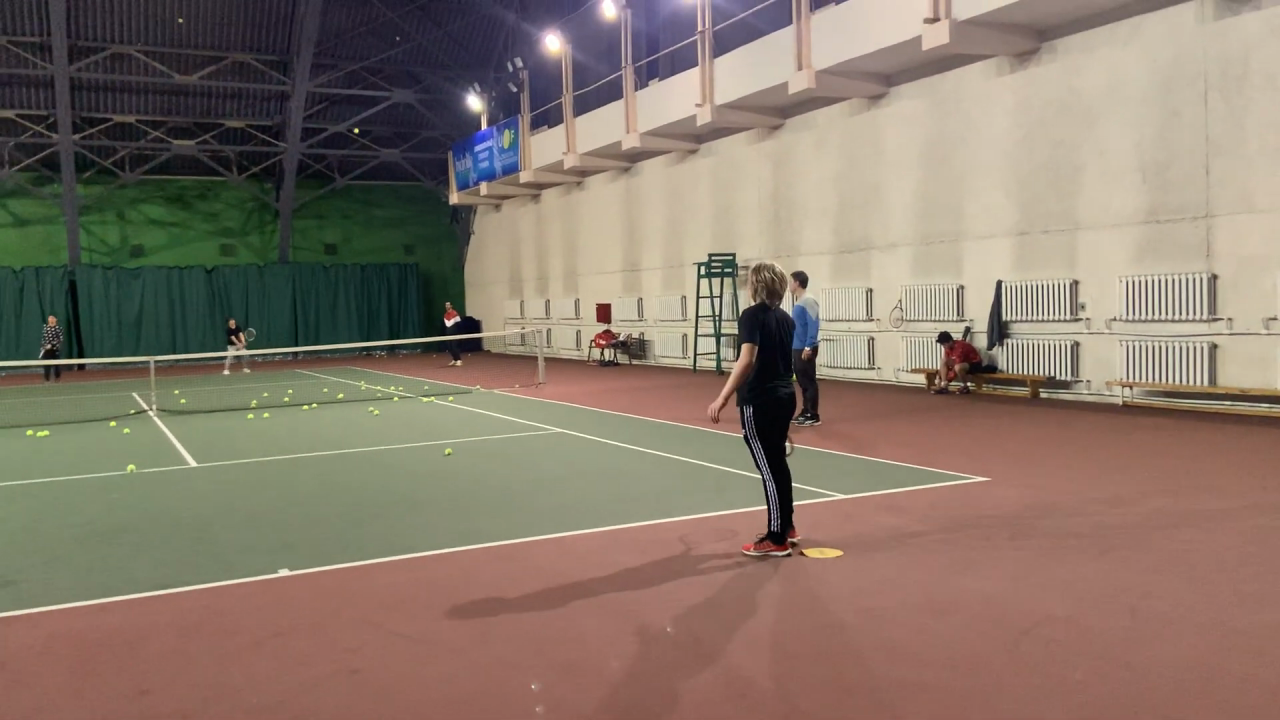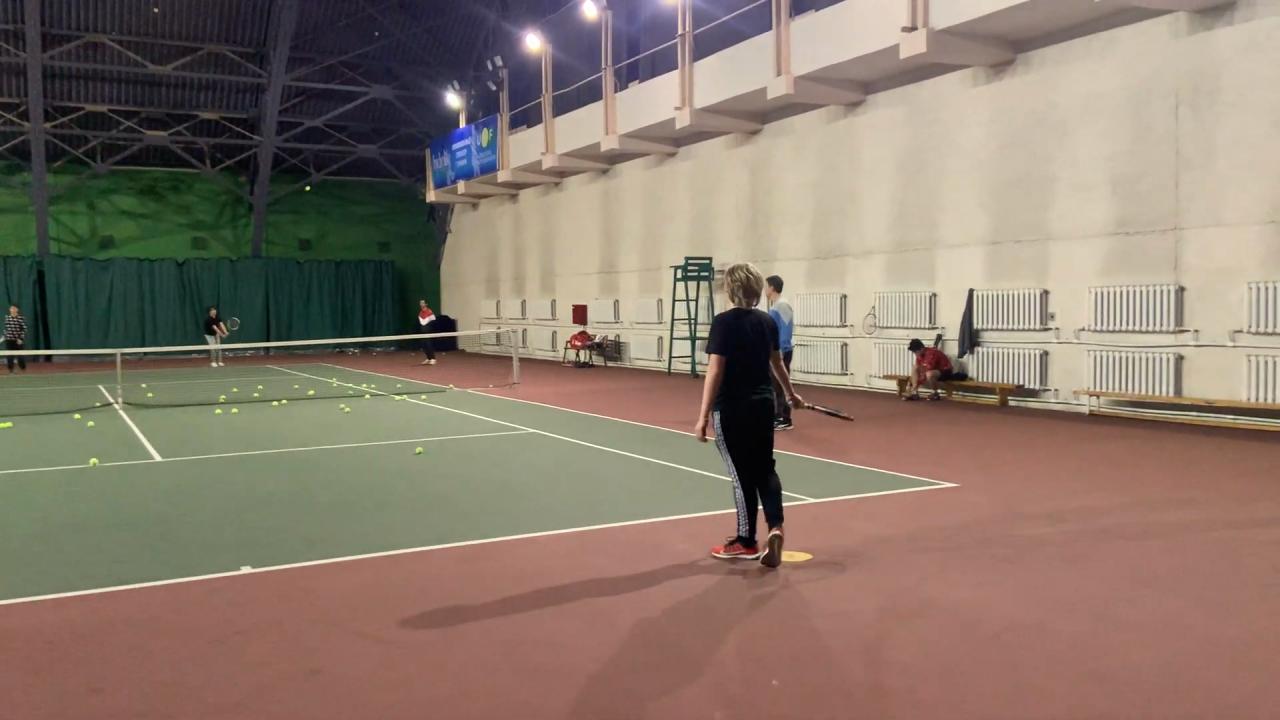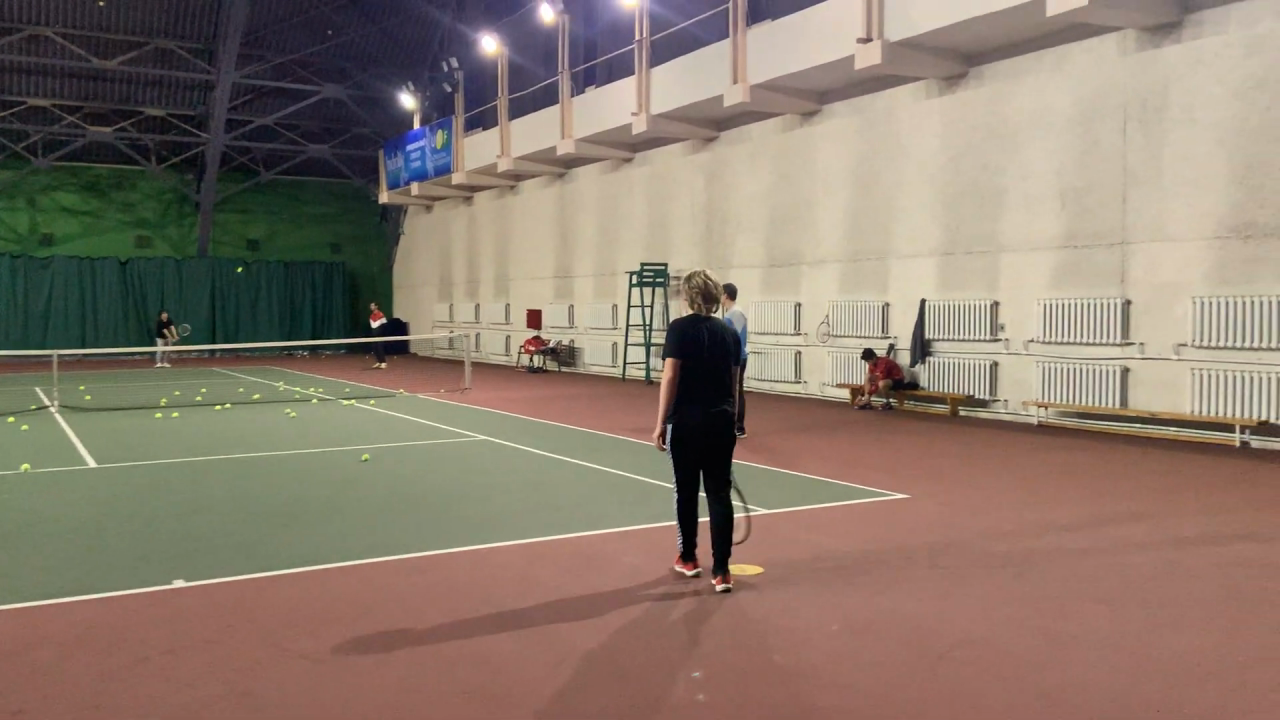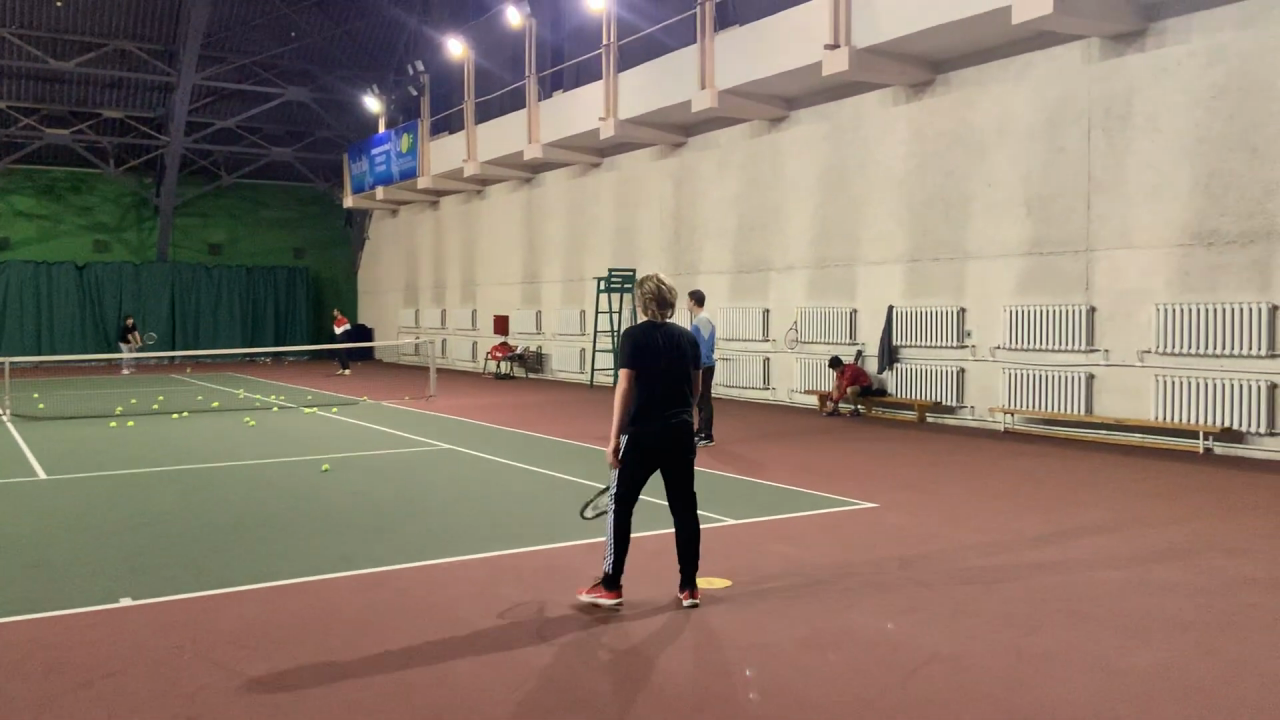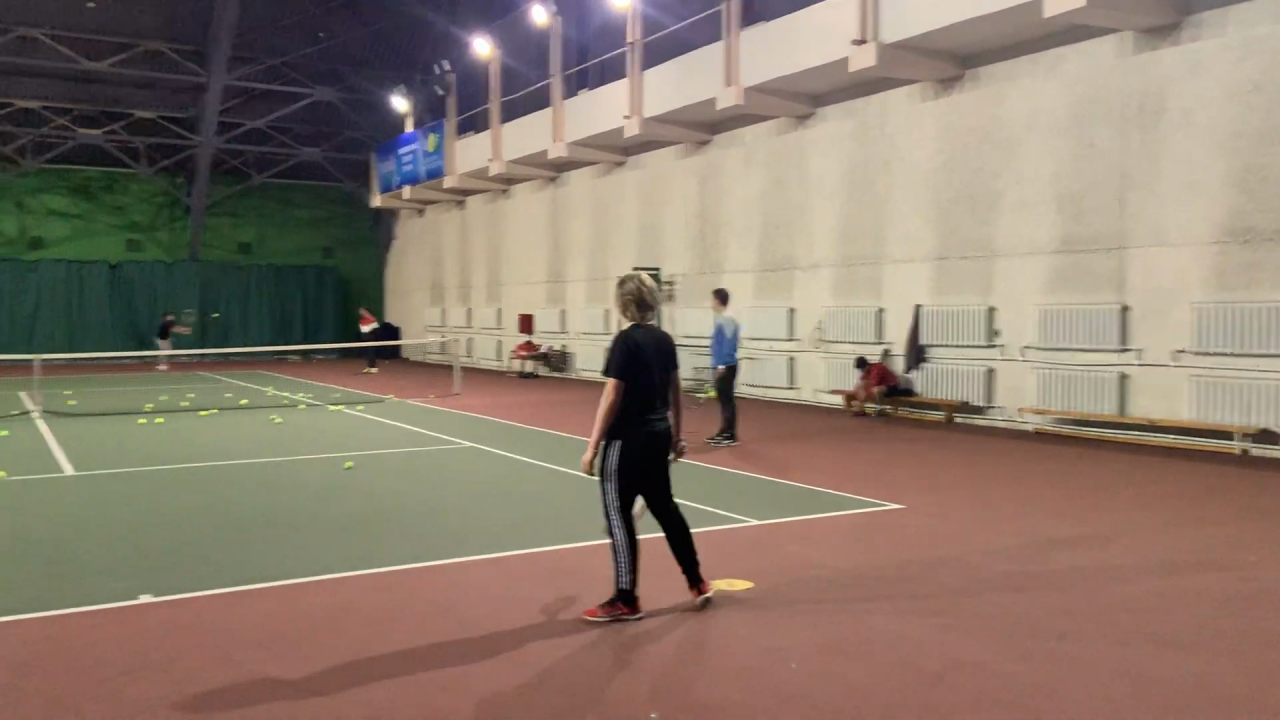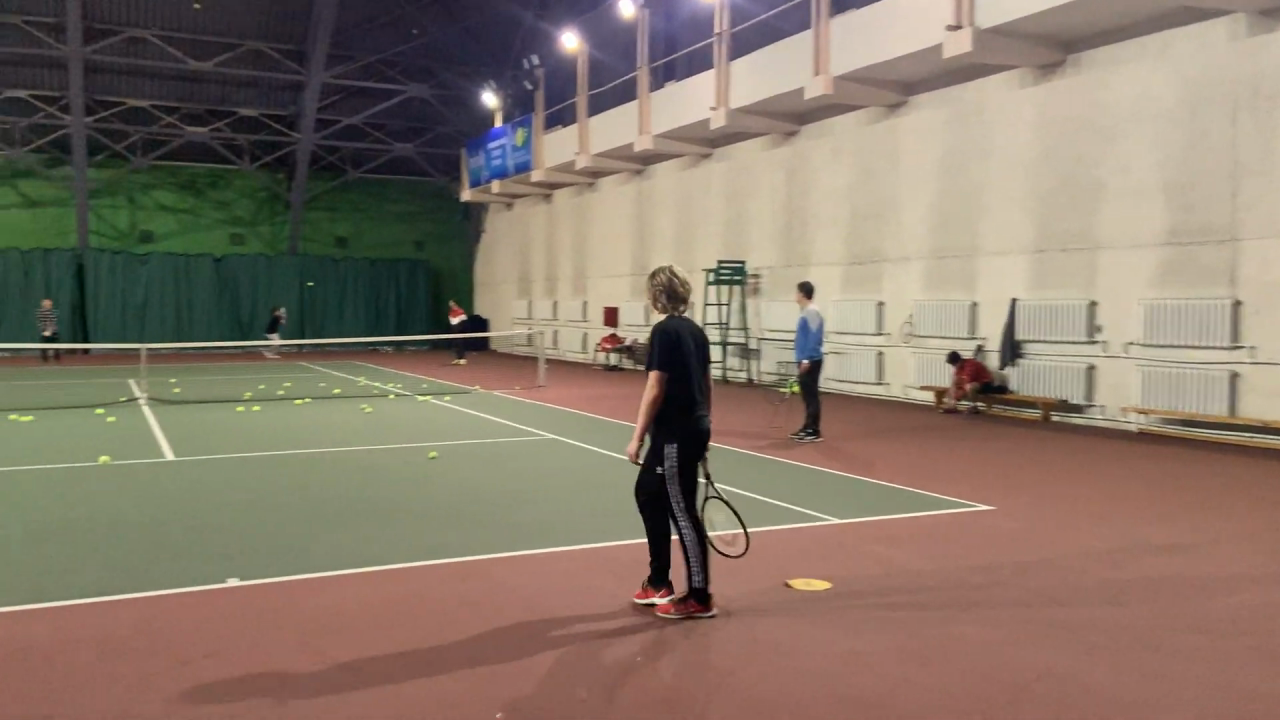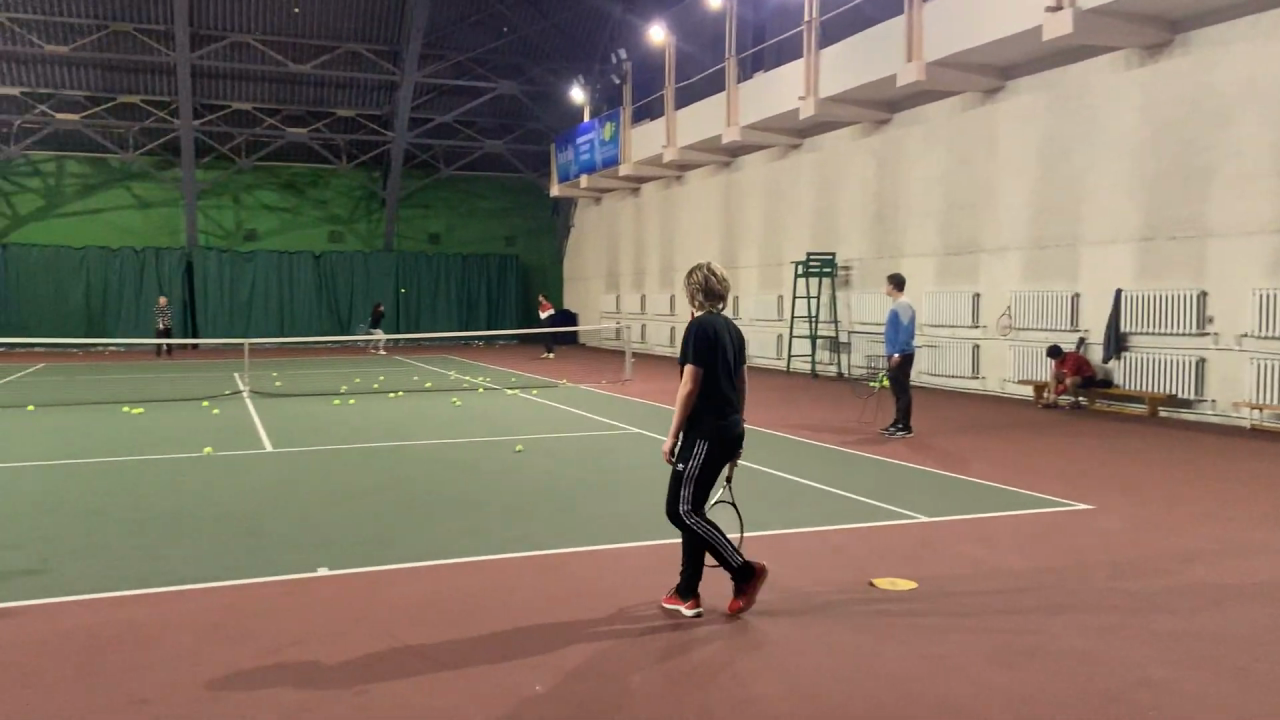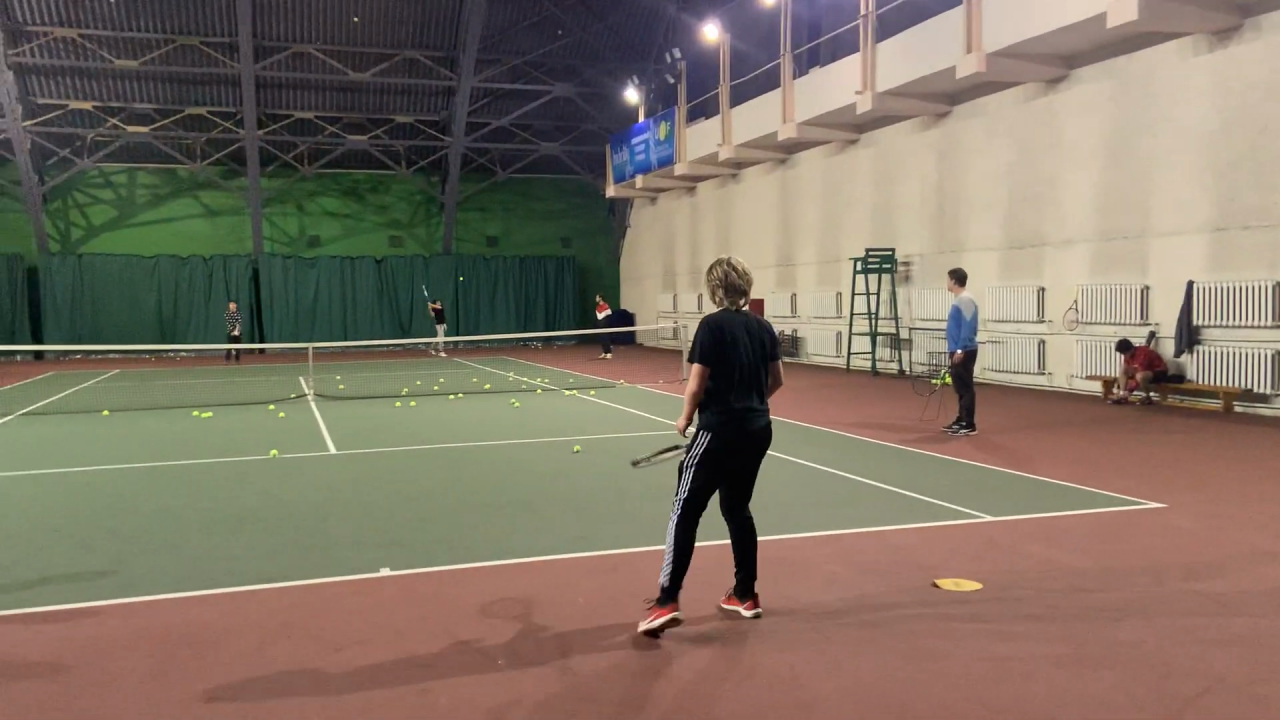
dt=0.3s
person 1, frame 1
left shoulder: (752, 315)
right shoulder: (785, 318)
left elbow: (746, 361)
left wrist: (722, 398)
left hip: (759, 402)
right hip: (783, 398)
left knee: (768, 468)
right knee: (777, 460)
left ankle: (777, 538)
right ankle: (786, 527)
person 1, frame 2
left shoulder: (724, 322)
right shoulder: (767, 321)
left elbow: (715, 371)
right elbow: (776, 363)
left wrist: (703, 415)
right wrist: (790, 393)
left hip: (731, 409)
right hip: (763, 404)
left knee: (741, 474)
right knee: (765, 468)
left ankle: (746, 541)
right ankle: (776, 526)
person 1, frame 3
left shoulder: (680, 328)
right shoulder: (729, 333)
left elbow: (670, 377)
right elbow: (733, 381)
left wrist: (660, 423)
left hip: (686, 421)
right hip: (722, 421)
left knee: (685, 489)
right knee: (720, 493)
left ankle: (688, 557)
right ankle: (721, 571)
person 1, frame 4
left shoulder: (634, 336)
right shoulder: (688, 338)
left elbow: (624, 389)
right elbow: (695, 388)
left wrist: (614, 438)
left hip: (643, 433)
right hip: (681, 432)
left knee: (620, 504)
right knee: (684, 506)
left ankle: (610, 585)
right ankle: (688, 586)
person 1, frame 5
left shoulder: (625, 341)
right shoulder: (664, 339)
left elbow: (611, 398)
right elbow: (675, 392)
left wrist: (593, 446)
right wrist: (675, 434)
left hip: (627, 440)
right hip: (657, 436)
left knee: (619, 516)
right knee: (665, 507)
left ankle: (626, 599)
right ankle: (696, 582)
person 1, frame 6
left shoulder: (664, 332)
right shoulder: (696, 331)
left elbow: (655, 391)
right elbow: (706, 386)
left wrist: (637, 438)
right wrist: (702, 428)
left hip: (674, 434)
right hip: (694, 429)
left knee: (681, 511)
right knee: (647, 494)
left ankle: (699, 597)
right ankle: (659, 582)
person 1, frame 7
left shoulder: (700, 327)
right shoulder: (732, 329)
left elbow: (689, 388)
right elbow: (741, 386)
left wrist: (672, 435)
right wrist: (735, 430)
left hip: (706, 431)
right hip: (729, 428)
left knee: (681, 508)
right knee: (691, 507)
left ankle: (746, 572)
right ankle: (686, 593)
person 1, frame 8
left shoulder: (712, 325)
right shoulder: (763, 326)
left elbow: (696, 386)
right elbow: (776, 380)
left wrist: (685, 419)
left hip: (720, 429)
right hip: (758, 429)
left knee: (686, 510)
right knee: (737, 507)
left ankle: (668, 602)
right ankle: (745, 593)
